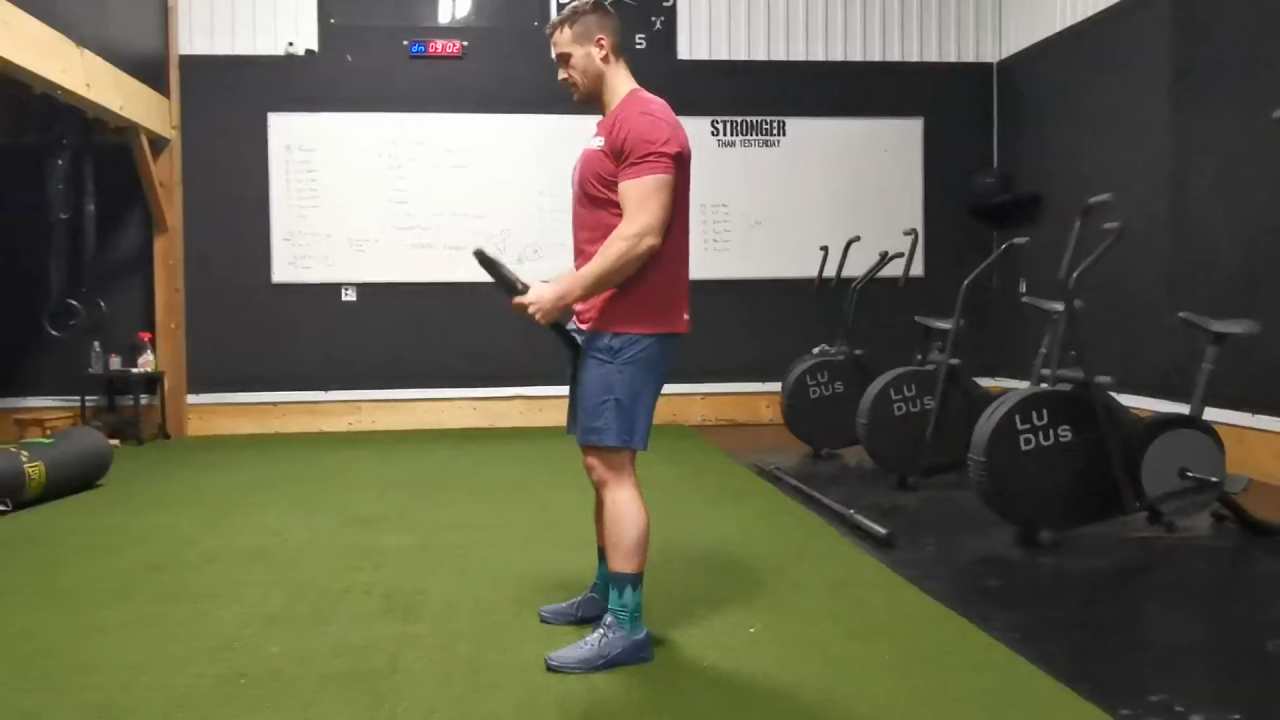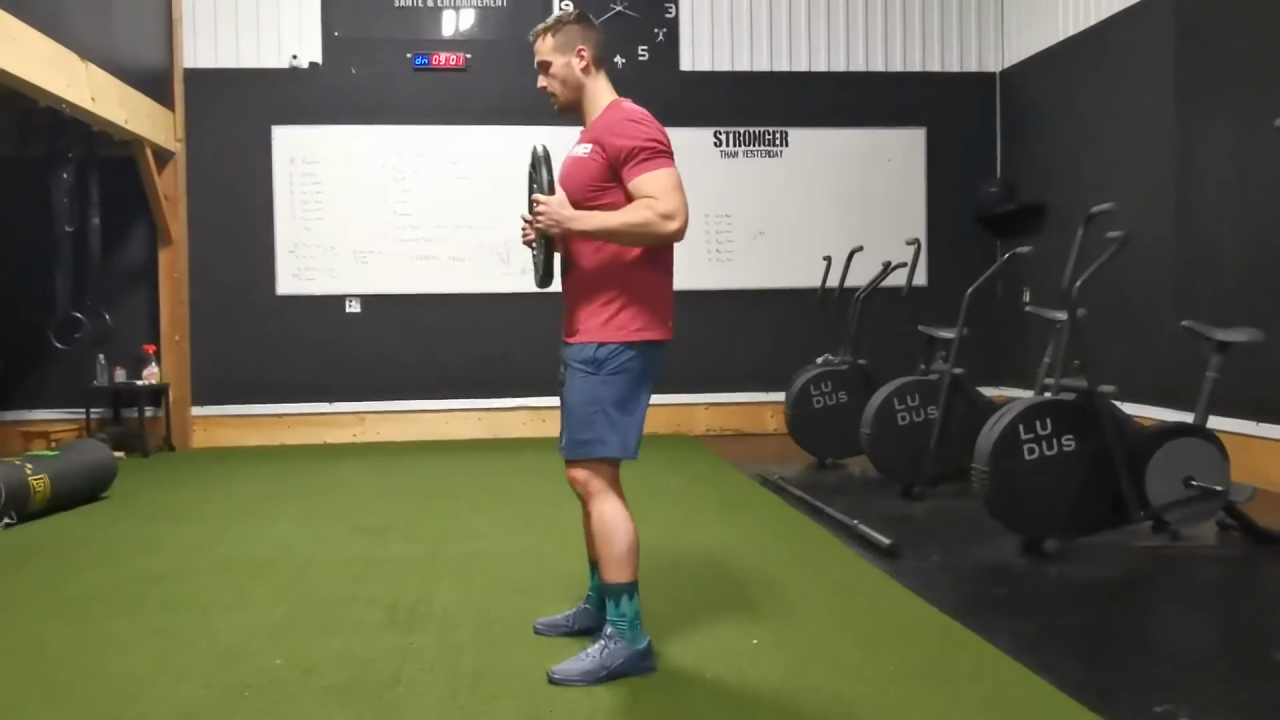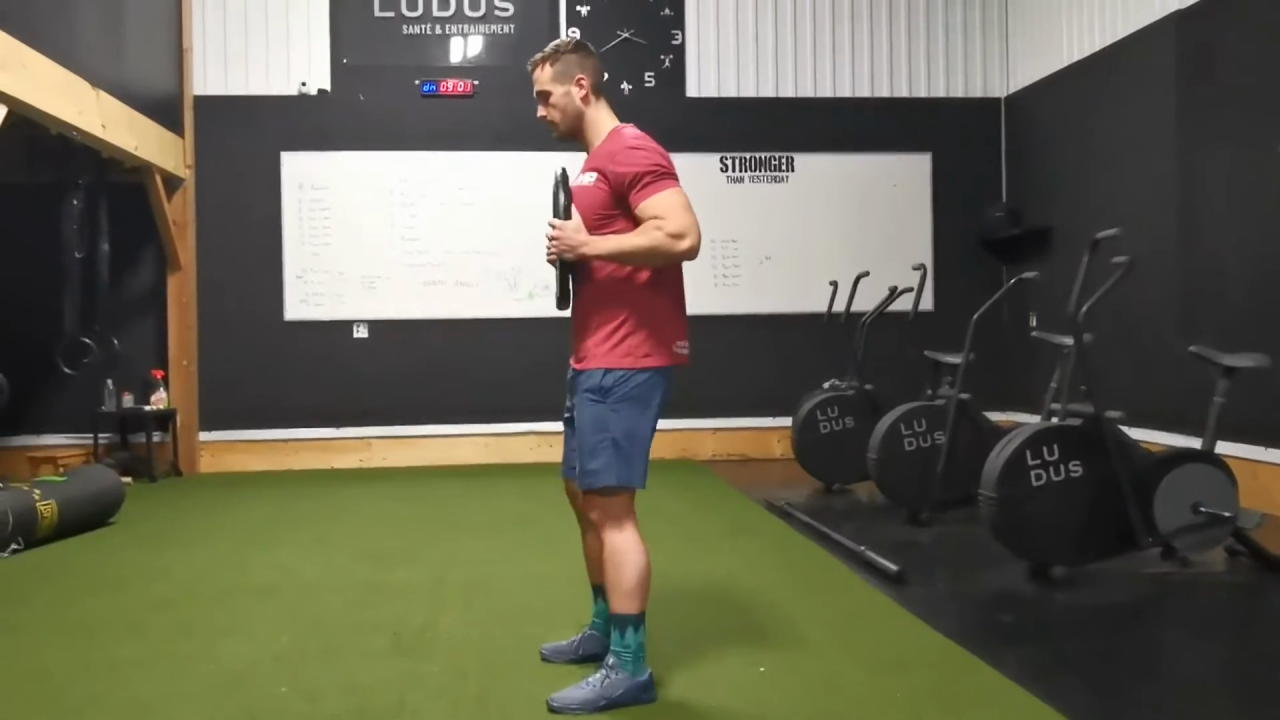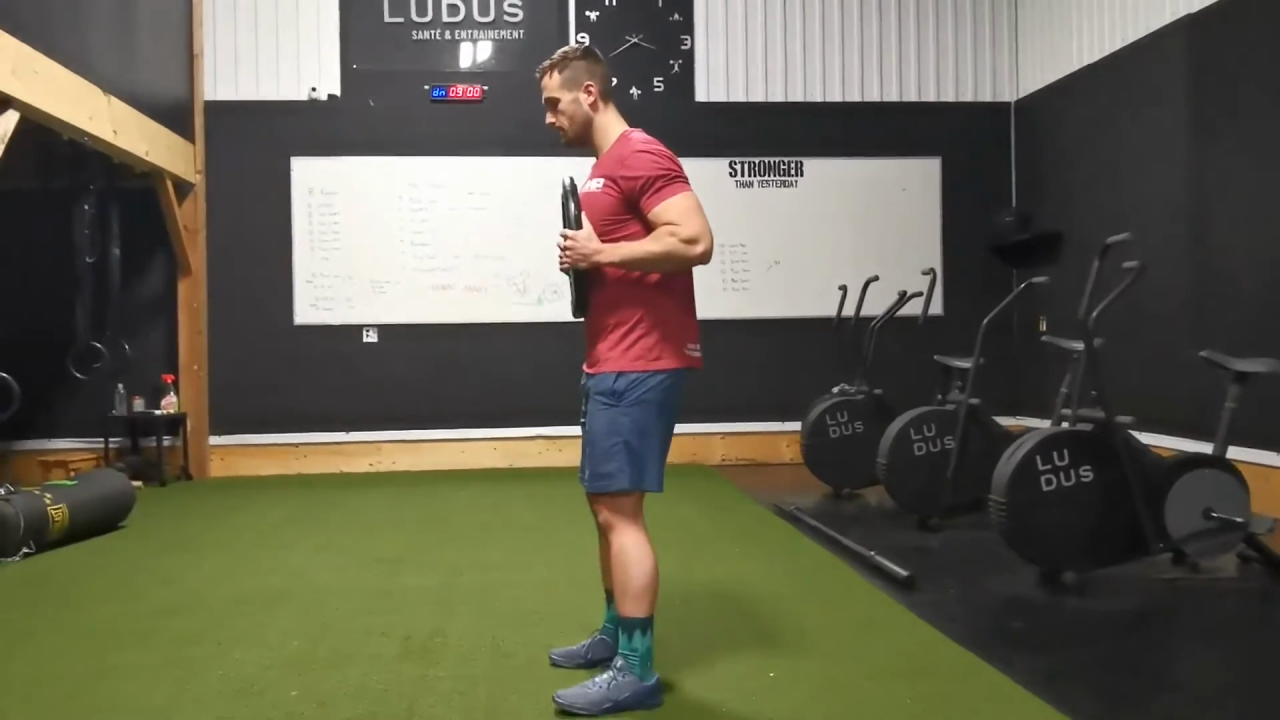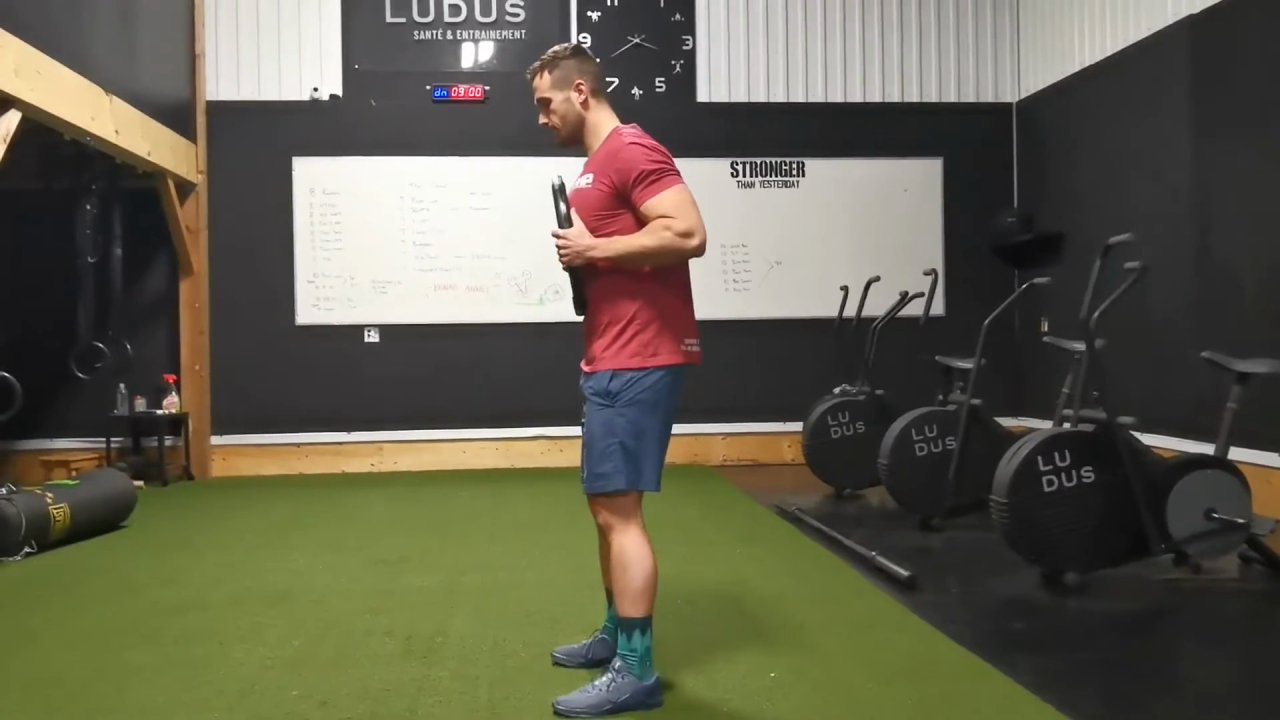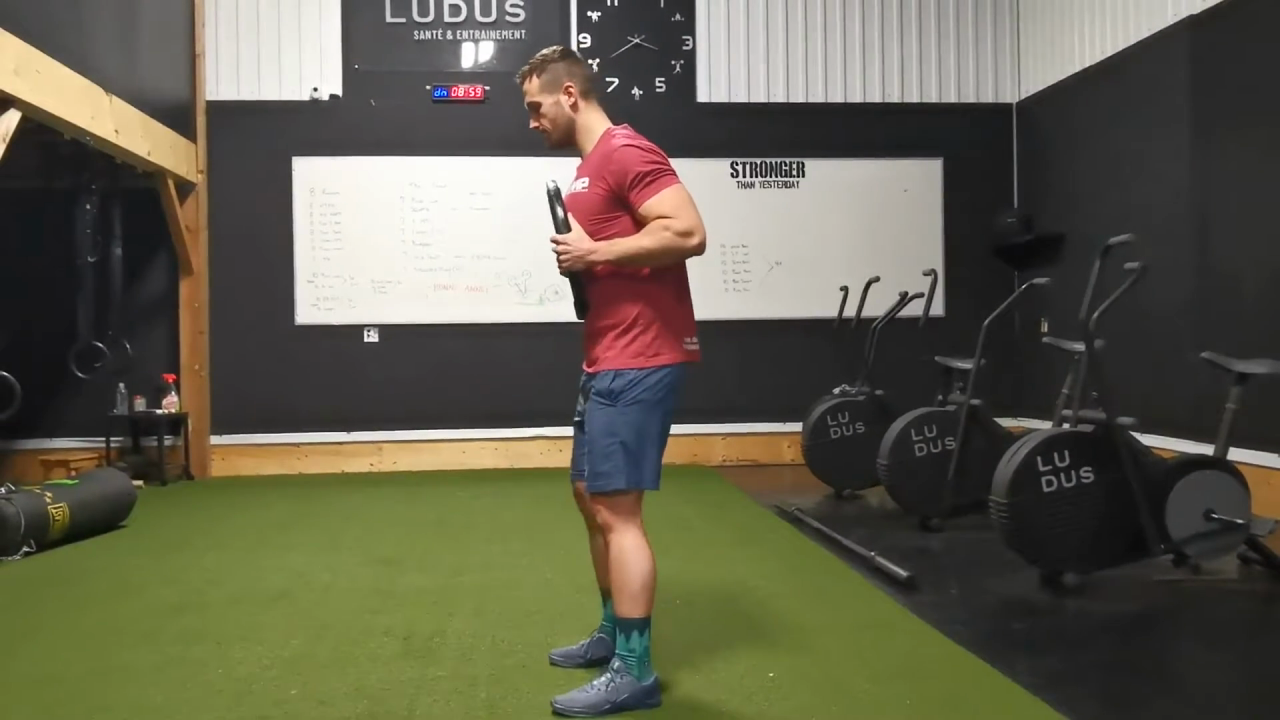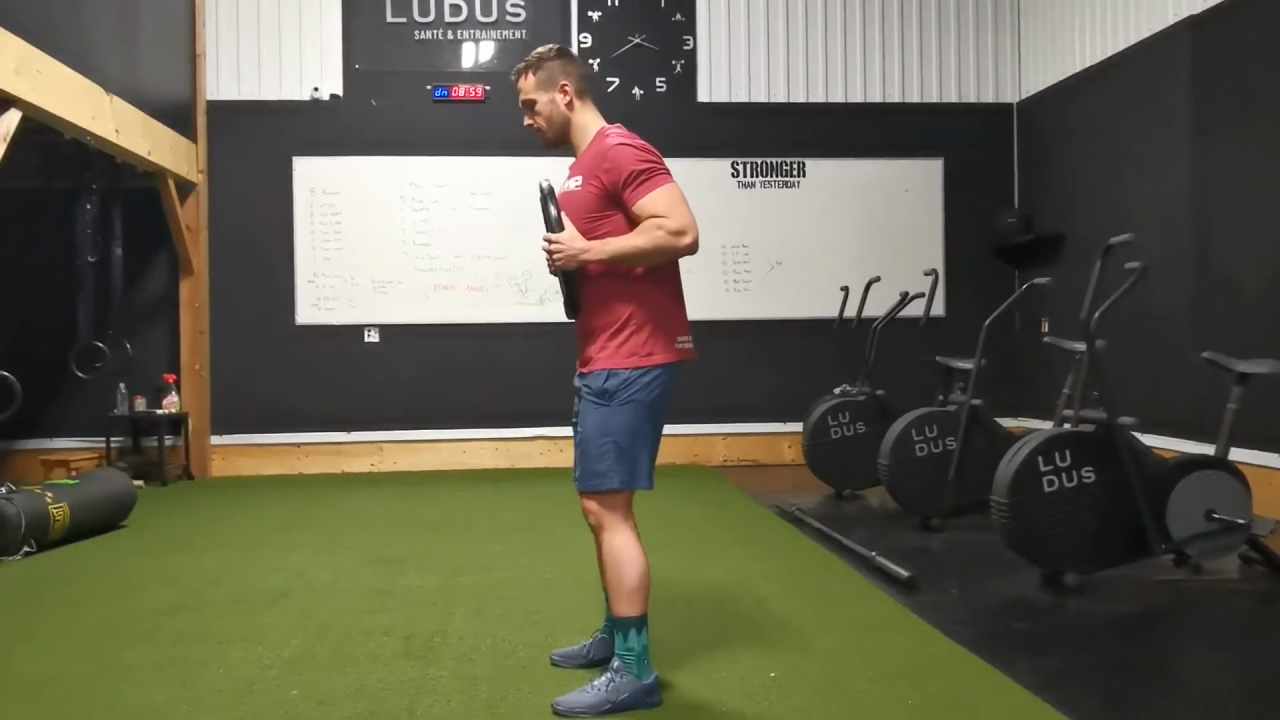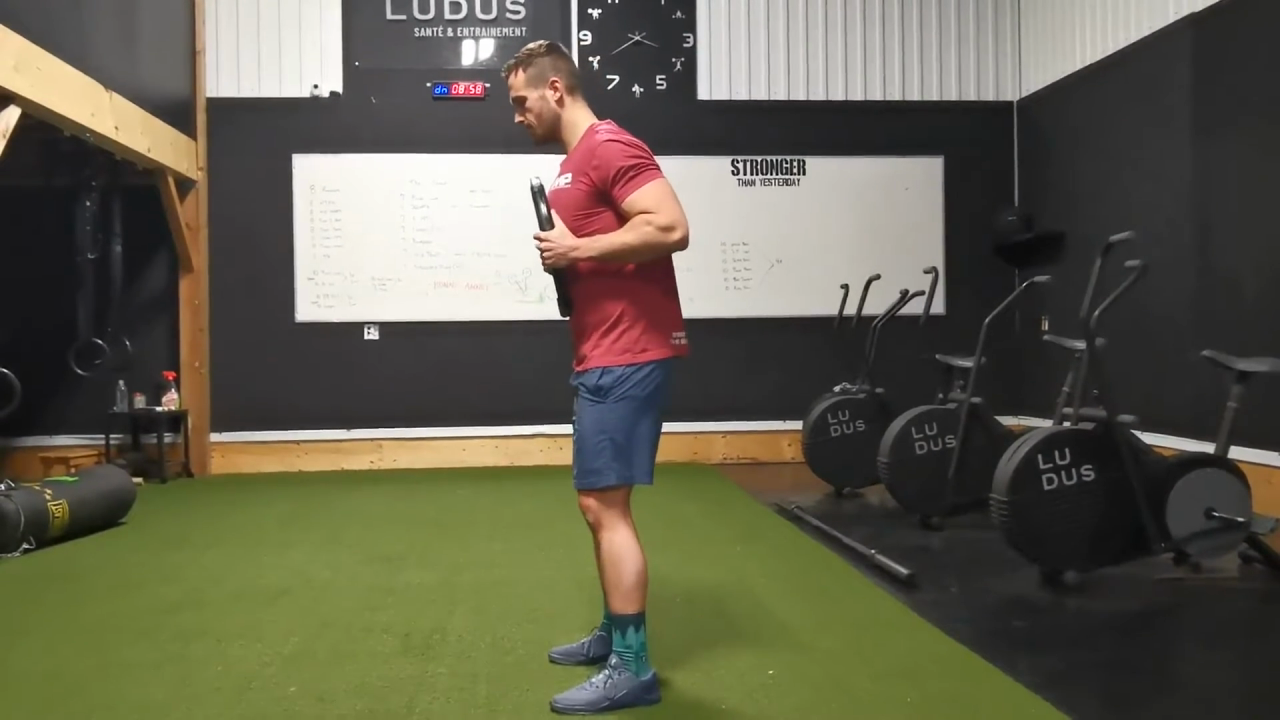
dt=0.5s
person 1, frame 1
left shoulder: (644, 122)
right shoulder: (613, 126)
left elbow: (641, 236)
left wrist: (561, 294)
right wrist: (566, 290)
left hip: (630, 327)
right hip: (605, 323)
left knee: (611, 467)
right knee: (599, 462)
left ankle: (626, 626)
right ankle: (607, 591)
person 1, frame 2
left shoulder: (629, 127)
right shoulder: (590, 139)
left elbow: (668, 218)
left wrist: (573, 219)
right wrist: (557, 233)
left hip: (619, 332)
right hip: (590, 330)
left knee: (591, 475)
right knee: (593, 474)
left ankle: (626, 636)
right ankle: (600, 604)
person 1, frame 3
left shoulder: (630, 152)
right shoulder: (595, 162)
left elbow: (681, 237)
left wrist: (587, 245)
right wrist: (572, 250)
left hip: (628, 359)
right hip: (598, 357)
left knee: (607, 507)
right knee: (588, 500)
right ankle: (606, 630)
person 1, frame 4
left shoulder: (640, 157)
right shoulder: (604, 168)
left elbow: (694, 241)
left wrist: (601, 254)
right wrist: (585, 257)
left hip: (640, 362)
right hip: (612, 361)
left knee: (620, 511)
right knee: (606, 505)
right ankle: (614, 635)
person 1, frame 5
left shoulder: (632, 151)
right shoulder: (598, 165)
left elbow: (688, 234)
left wrist: (595, 248)
right wrist: (581, 252)
left hip: (638, 360)
right hip: (612, 357)
left knee: (618, 510)
right knee: (606, 503)
right ankle: (615, 634)
person 1, frame 6
left shoulder: (626, 153)
right shoulder: (590, 167)
left elbow: (688, 233)
left wrist: (594, 253)
right wrist: (578, 257)
left hip: (639, 359)
right hip: (610, 358)
left knee: (615, 509)
right knee: (592, 498)
right ankle: (613, 633)
person 1, frame 7
left shoulder: (621, 152)
right shoulder: (583, 165)
left elbow: (681, 232)
left wrist: (587, 251)
right wrist: (571, 256)
left hip: (631, 359)
right hip: (605, 357)
left knee: (606, 508)
right knee: (604, 504)
right ankle: (615, 636)
person 1, frame 8
left shoulder: (610, 148)
right shoulder: (576, 161)
left elbow: (670, 228)
left wrist: (577, 248)
right wrist: (565, 252)
left hip: (627, 355)
right hip: (603, 355)
left knee: (604, 506)
right knee: (601, 504)
right ankle: (613, 634)
